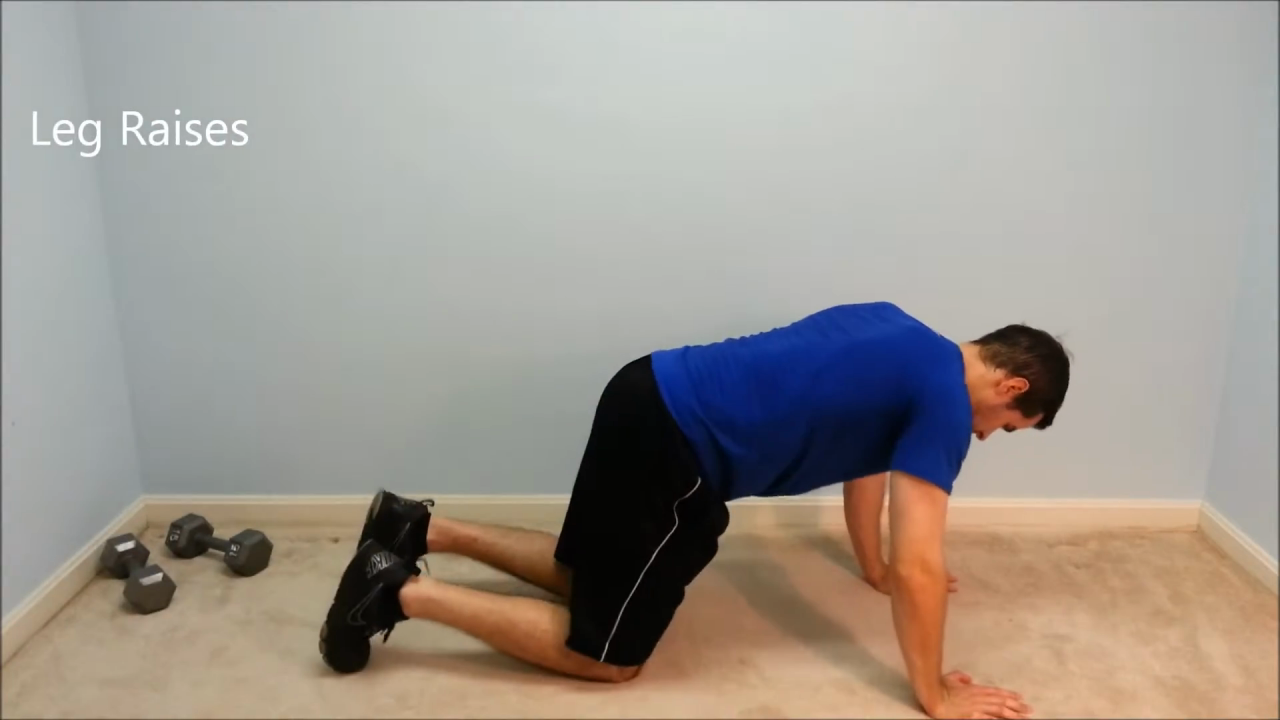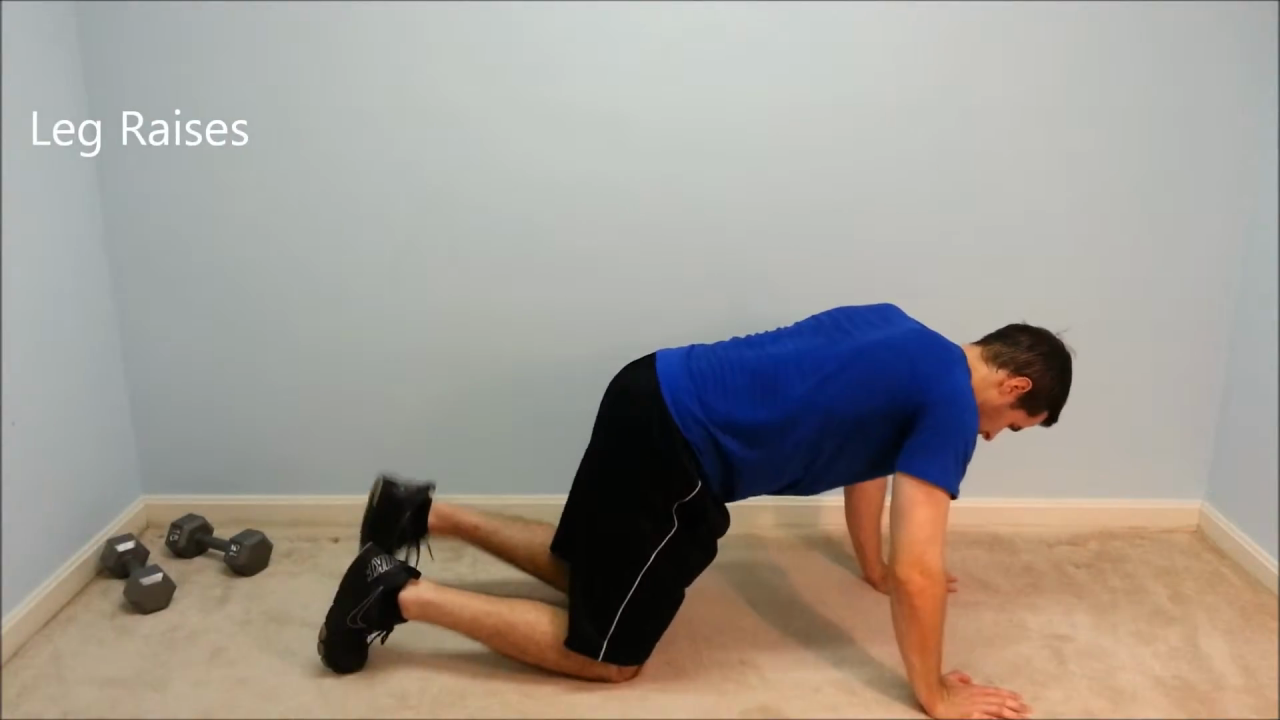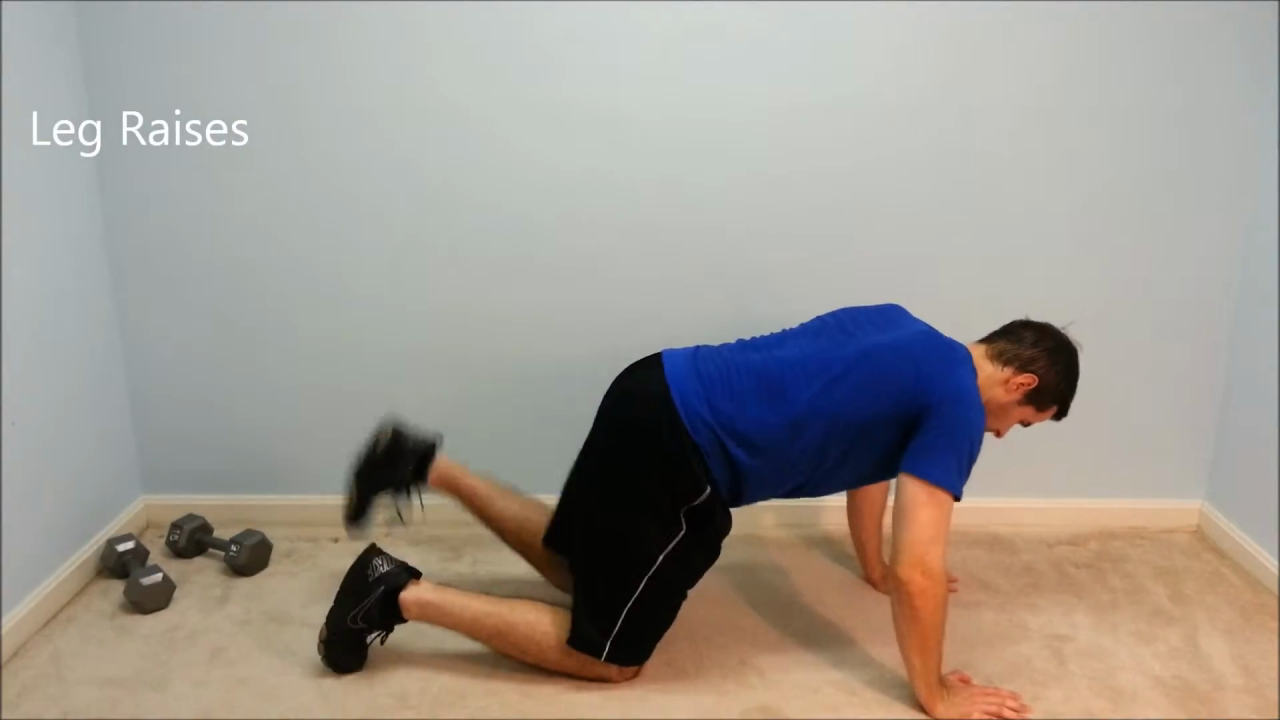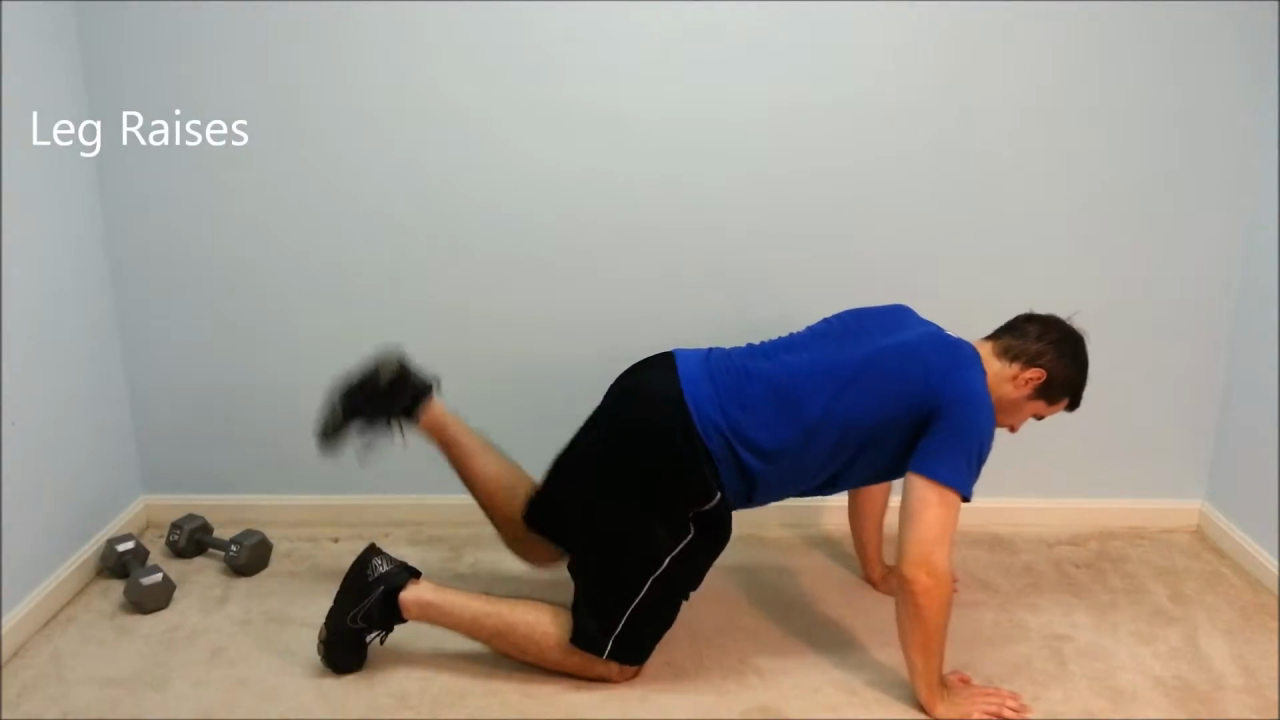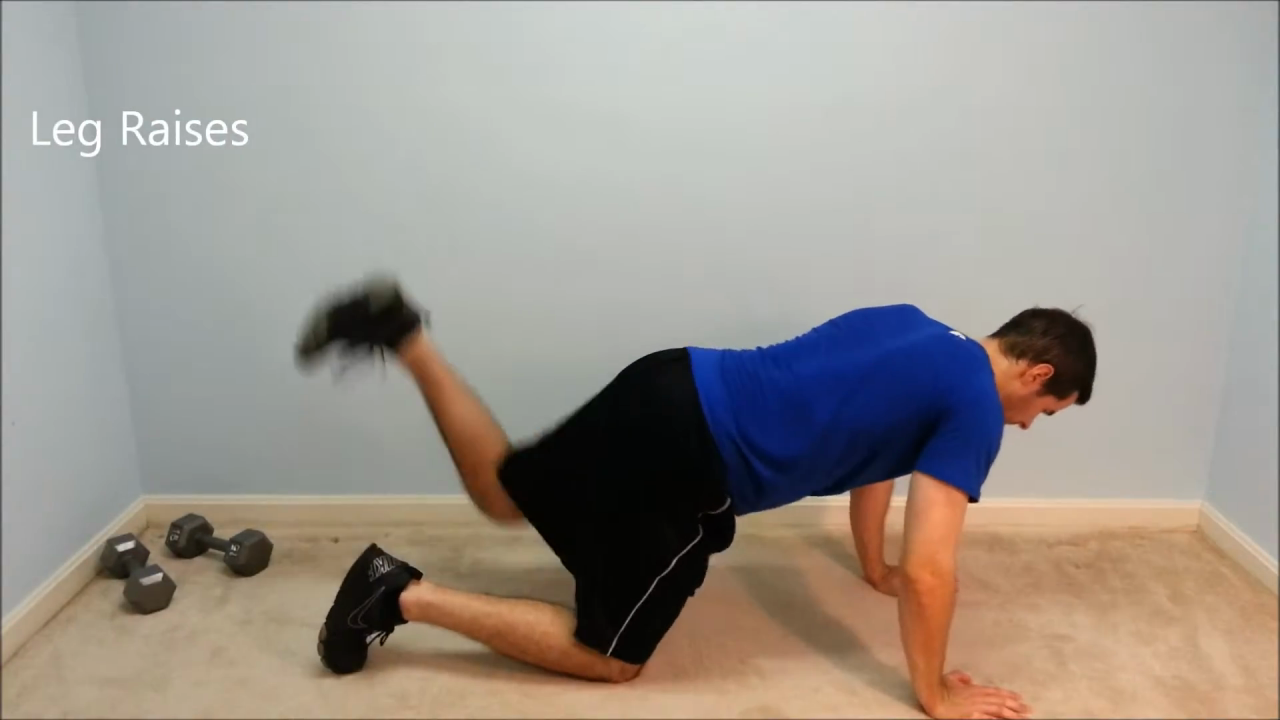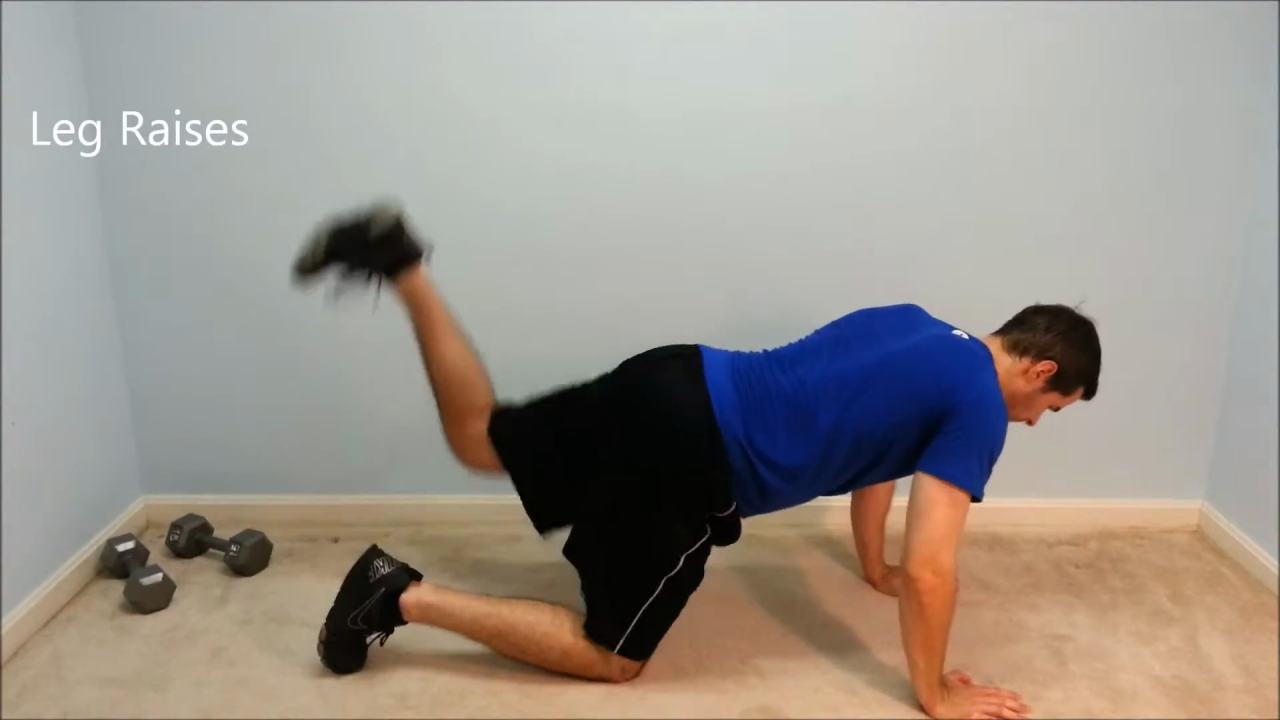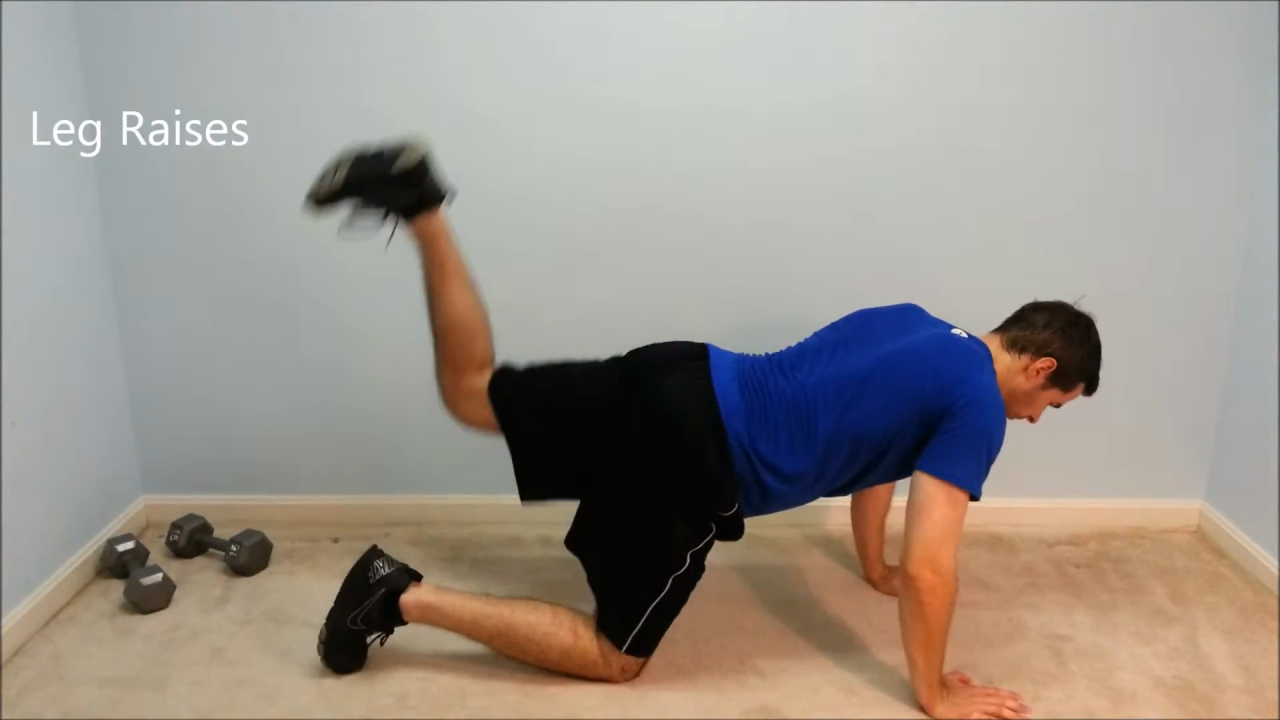
dt=0.1s
person 1, frame 1
left shoulder: (907, 340)
right shoulder: (944, 396)
left elbow: (864, 448)
right elbow: (920, 570)
left wrist: (872, 566)
left hip: (649, 398)
right hip: (667, 451)
left knee: (587, 574)
right knee: (603, 653)
left ankle: (423, 529)
right ankle: (405, 591)
person 1, frame 2
left shoulder: (905, 338)
right shoulder: (950, 403)
right elbow: (919, 573)
left wrist: (871, 565)
left hip: (654, 394)
right hip: (667, 449)
left knee: (582, 568)
right knee: (604, 655)
left ankle: (425, 512)
right ankle: (405, 595)
person 1, frame 3
left shoulder: (910, 337)
right shoulder: (956, 402)
right elbow: (920, 574)
left wrist: (873, 565)
left hip: (656, 393)
right hip: (673, 454)
left knee: (572, 559)
right knee: (606, 654)
left ankle: (426, 465)
right ankle: (406, 595)
person 1, frame 4
left shoulder: (914, 333)
right shoulder: (966, 406)
right elbow: (923, 573)
left wrist: (872, 566)
left hip: (667, 389)
right hip: (680, 453)
left knee: (535, 534)
right knee: (604, 653)
left ankle: (414, 399)
right ankle: (405, 595)
person 1, frame 5
left shoulder: (920, 335)
right shoulder: (975, 404)
right elbow: (928, 572)
left wrist: (873, 567)
left hip: (669, 385)
right hip: (683, 459)
left knee: (504, 492)
right knee: (606, 654)
left ankle: (401, 334)
right ankle: (407, 595)
person 1, frame 6
left shoulder: (916, 328)
right shoulder: (978, 410)
right elbow: (930, 573)
left wrist: (872, 569)
left hip: (679, 385)
right hip: (690, 462)
left knee: (477, 440)
right knee: (609, 654)
left ankle: (402, 258)
right ankle: (410, 597)
person 1, frame 7
left shoulder: (919, 331)
right shoulder: (974, 406)
right elbow: (928, 569)
left wrist: (873, 568)
left hip: (677, 376)
right hip: (685, 455)
left knee: (472, 392)
right knee: (612, 656)
left ankle: (420, 202)
right ankle: (408, 598)
